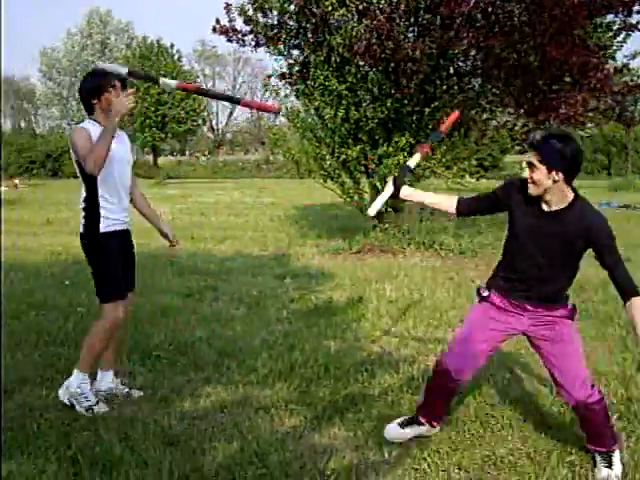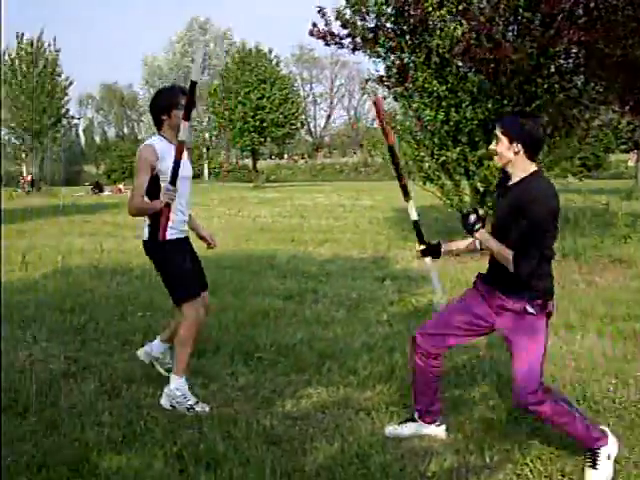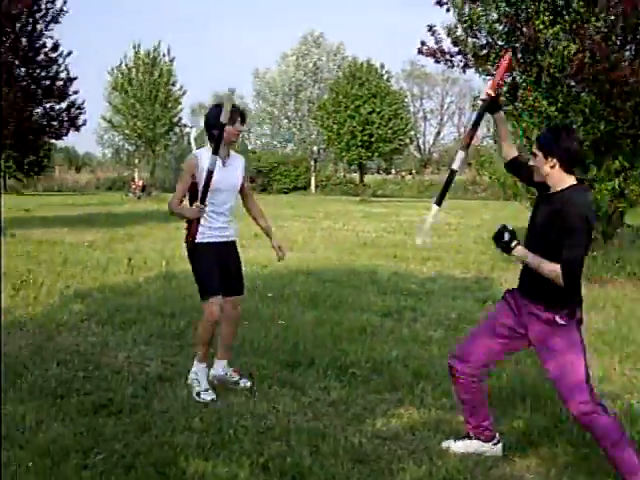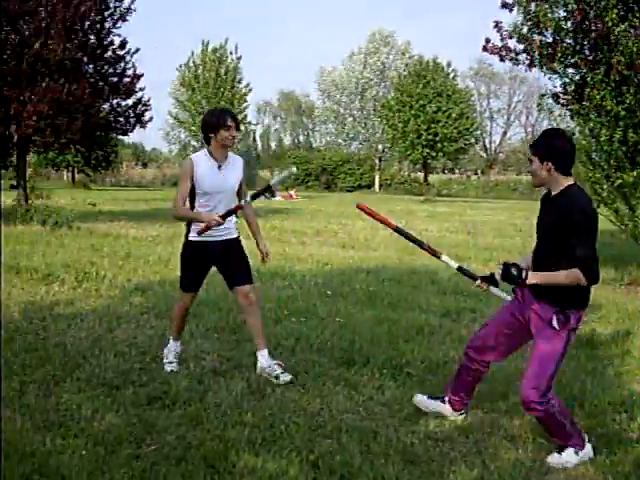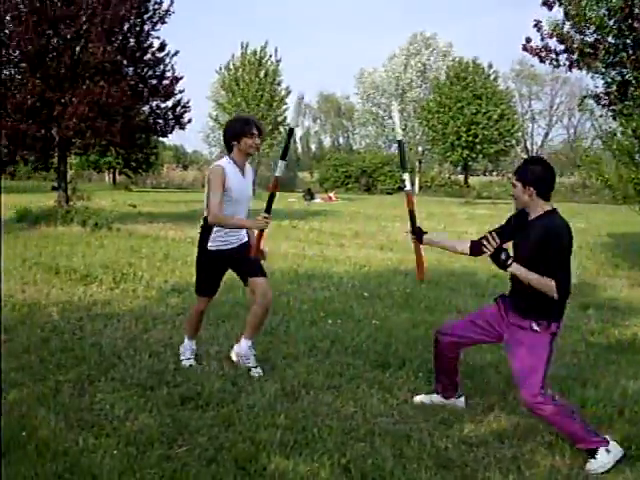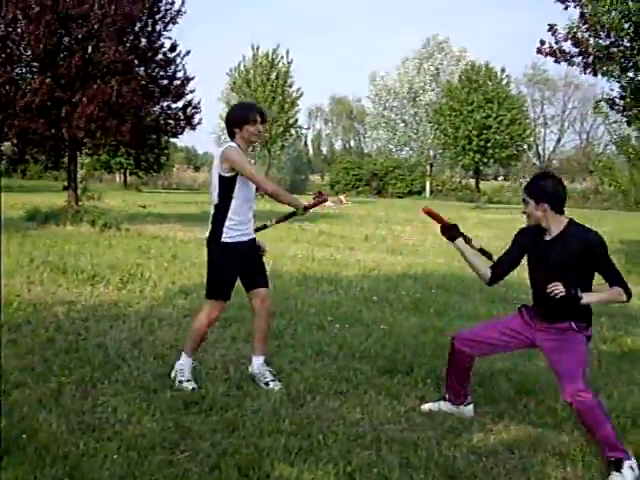
dt=0.4s
person 1, frame 1
left shoulder: (590, 223)
right shoulder: (516, 191)
right elbow: (465, 206)
right wrist: (405, 192)
left hip: (550, 313)
right hip: (499, 301)
left knee: (581, 393)
right knee: (450, 367)
left ankle: (604, 448)
right ankle: (427, 419)
person 1, frame 2
left shoulder: (540, 195)
right shoulder: (507, 184)
left elbow: (518, 263)
left wrist: (479, 231)
right wrist: (444, 247)
left hip: (527, 307)
right hip: (488, 292)
left knee: (529, 394)
right knee: (425, 341)
left ankle: (599, 442)
right ankle: (428, 419)
person 1, frame 3
left shoulder: (576, 208)
right shoulder: (546, 185)
left elbow: (567, 277)
right elbow: (513, 162)
left wrist: (517, 250)
right wrist: (496, 114)
left hip: (556, 316)
right hip: (520, 304)
left knee: (581, 404)
right knee: (462, 364)
right ankle: (484, 437)
person 1, frame 4
left shoulder: (575, 207)
right shoulder: (552, 199)
left elbow: (588, 273)
left wrist: (525, 276)
right wrist: (513, 273)
left hip: (558, 312)
right hip: (530, 299)
left knee: (533, 393)
right knee: (479, 348)
left ankle: (577, 444)
right ankle: (455, 403)
person 1, frame 5
left shoulder: (555, 230)
right shoulder: (522, 219)
left elbow: (558, 291)
right elbow: (476, 247)
left wrist: (510, 265)
right wrist: (426, 237)
left hip: (536, 323)
right hip: (509, 308)
left knee: (532, 396)
right knee: (446, 335)
left ankle: (601, 445)
right ankle: (448, 392)
person 1, frame 6
left shoulder: (587, 241)
right shoulder: (528, 236)
right elbow: (491, 275)
left wrist: (578, 297)
right wrist: (458, 241)
left hip: (569, 329)
right hip: (533, 318)
left knee: (577, 394)
right knee: (463, 342)
right ankle: (457, 402)
person 2, frame 1
left shoulder: (122, 137)
right shoulder: (82, 133)
left elbow: (132, 189)
right elbow: (93, 166)
left wrist: (160, 225)
right wrist: (113, 119)
left hip: (121, 232)
right hip: (99, 234)
left knee: (121, 308)
right knee: (114, 313)
left ankle: (106, 380)
right ankle: (76, 385)
person 2, frame 2
left shoulder: (180, 150)
right shoulder: (150, 150)
right elbow: (134, 204)
left wrist: (198, 230)
right wrist: (153, 205)
left hip: (179, 239)
right hip: (163, 242)
left knee: (197, 304)
right knee: (194, 311)
left ankle: (157, 348)
right ankle: (176, 391)
person 2, frame 3
left shoulder: (240, 162)
right shoulder: (196, 161)
left elbow: (251, 203)
right elbow: (174, 205)
left wrist: (272, 237)
right wrist: (187, 212)
left hip: (228, 244)
right hip: (202, 244)
left knee: (233, 307)
right knee: (213, 310)
left ankle: (221, 367)
right ankle: (199, 370)
person 2, frame 4
left shoulder: (239, 164)
right shoulder: (192, 163)
left elbow: (248, 206)
right elbow: (177, 209)
left wrist: (260, 239)
right wrist: (200, 217)
left hip: (229, 241)
right hip: (197, 243)
left knee: (249, 297)
right knee: (186, 300)
left ankle: (264, 359)
right ankle: (174, 346)
person 2, frame 5
left shoulder: (249, 171)
right shoulder: (219, 170)
right elbow: (214, 217)
left wrist: (254, 240)
right wrist: (248, 223)
left hip: (239, 246)
right hip: (215, 247)
left knee: (264, 294)
right knee: (203, 303)
left ankle: (244, 348)
right ankle: (189, 344)
person 2, frame 6
left shoulder: (241, 158)
right shoulder: (230, 153)
right elbow: (267, 187)
left wrist: (254, 238)
right wrist: (297, 203)
left hip: (245, 242)
right hip: (225, 243)
left knee: (263, 301)
right knee: (214, 309)
left ankle: (259, 364)
right ankle: (183, 365)
